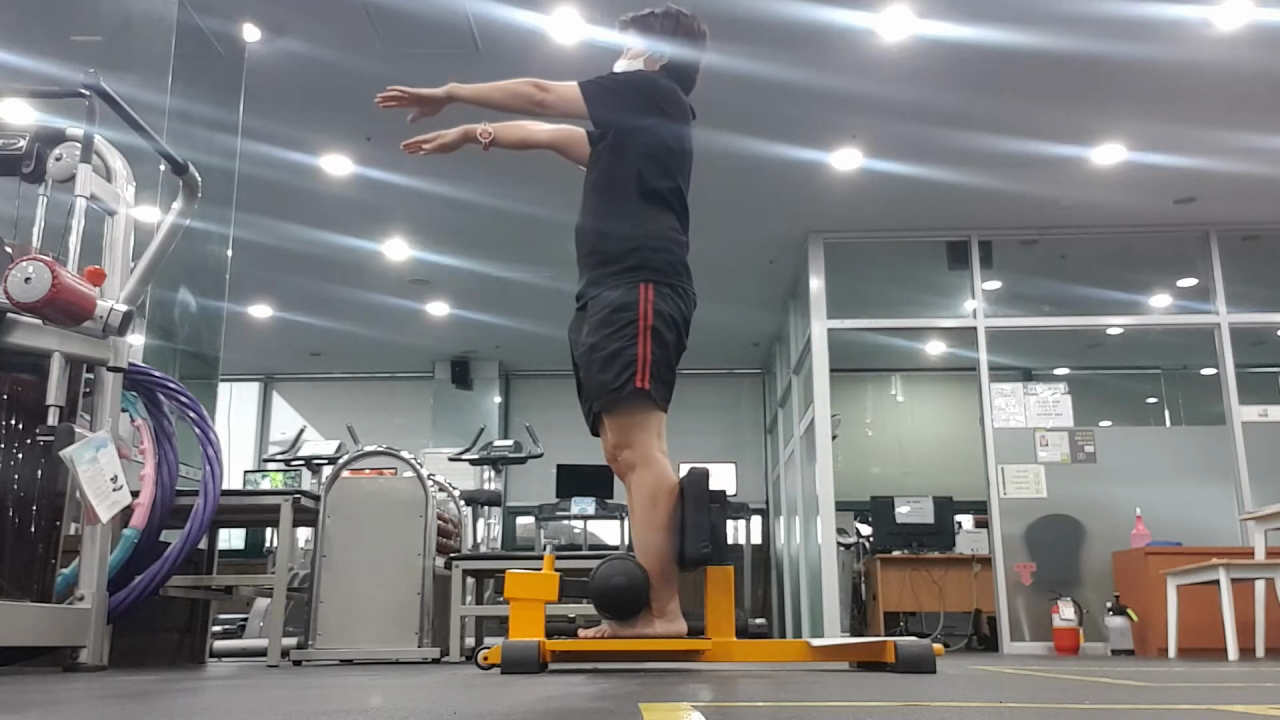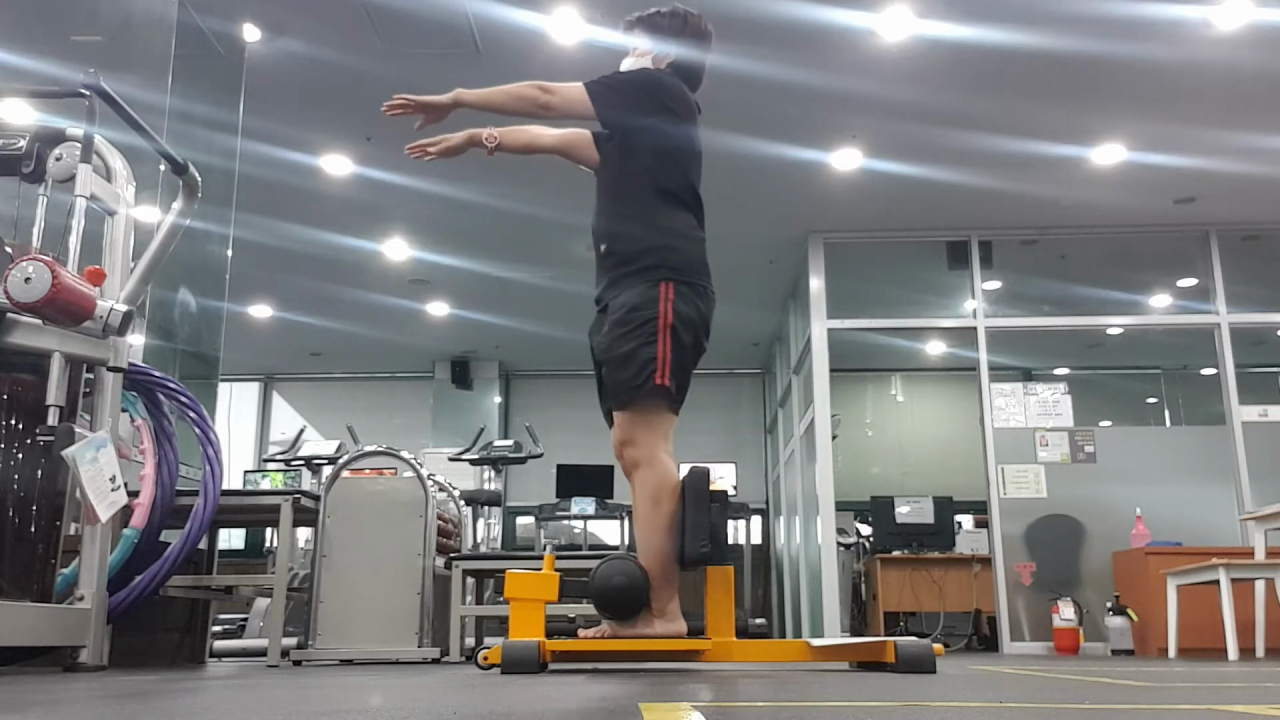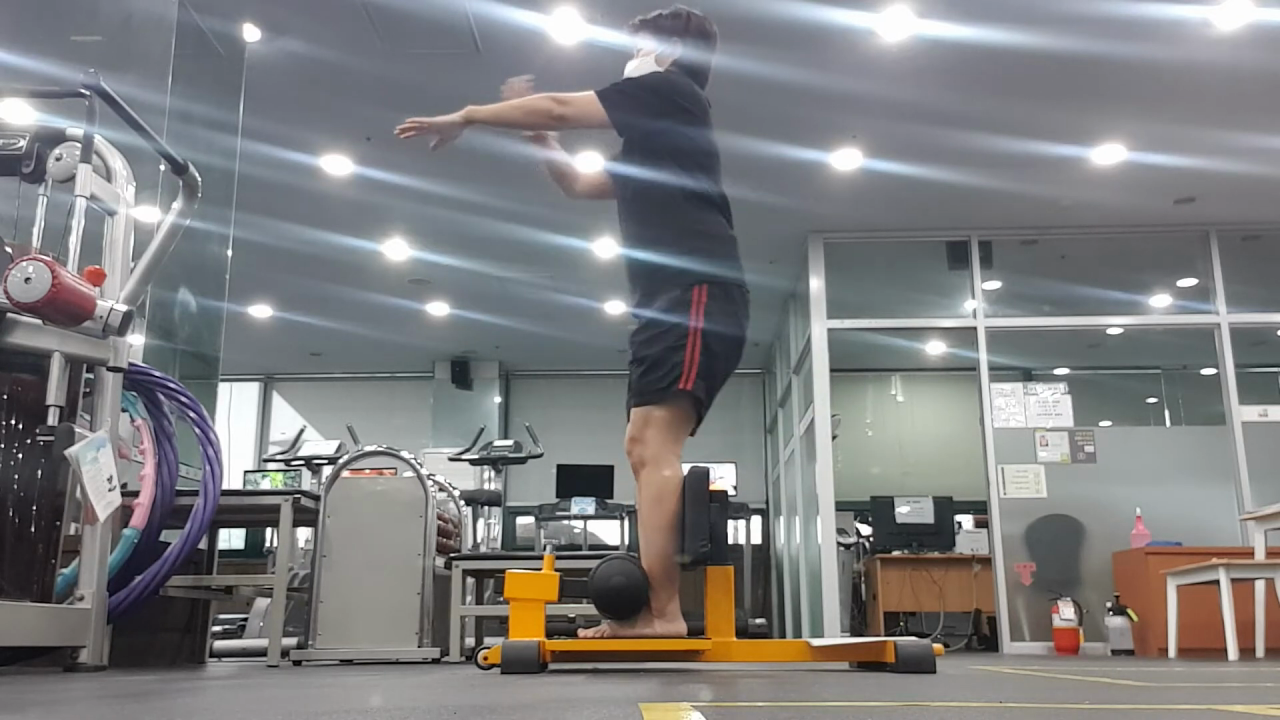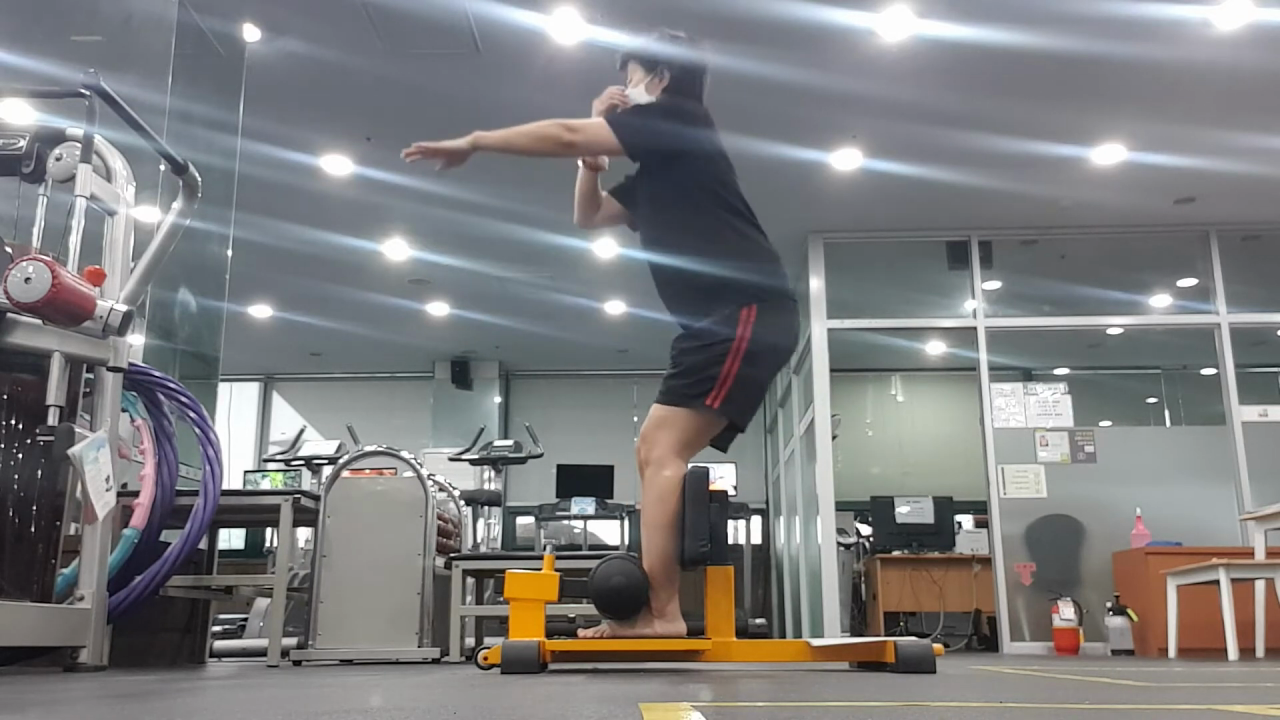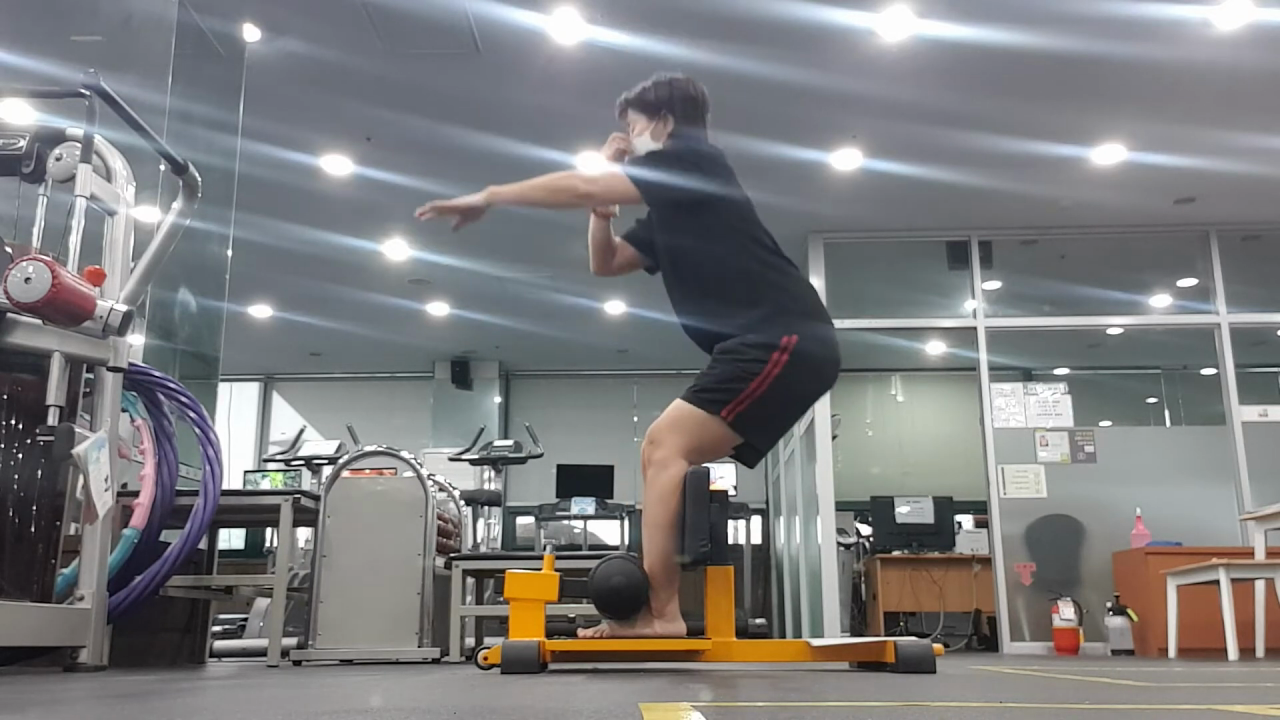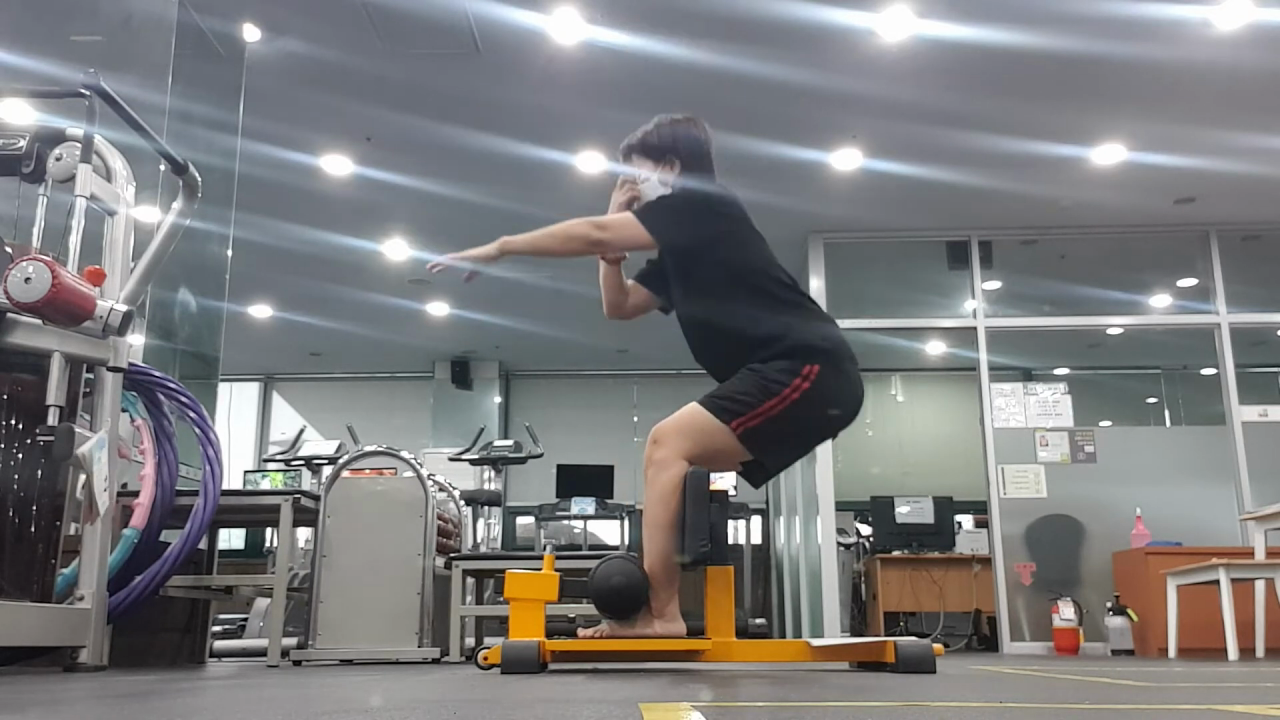
dt=0.3s
person 1, frame 1
left shoulder: (653, 96)
right shoulder: (629, 130)
left elbow: (539, 96)
right elbow: (547, 134)
left wrist: (447, 92)
right wrist: (470, 133)
left hip: (637, 289)
right hip: (610, 297)
left knee: (636, 446)
right knee: (625, 452)
left ankle: (661, 612)
right ankle: (653, 609)
person 1, frame 2
left shoulder: (659, 92)
right shoulder: (637, 132)
left elbow: (545, 98)
right elbow: (554, 140)
left wrist: (452, 99)
right wrist: (473, 138)
left hip: (658, 289)
right hip: (631, 296)
left knee: (642, 445)
right knee: (633, 448)
left ankle: (661, 612)
right ankle: (651, 609)
person 1, frame 3
left shoulder: (670, 93)
right shoulder: (650, 142)
left elbow: (563, 108)
right elbow: (580, 184)
left wrist: (467, 116)
right wrist: (535, 133)
left hip: (693, 295)
right hip: (672, 300)
left knee: (652, 443)
right knee: (646, 448)
left ankle: (662, 612)
right ankle: (655, 609)
person 1, frame 4
left shoulder: (678, 120)
right shoulder: (654, 172)
left elbow: (566, 135)
right elbow: (588, 215)
left wrist: (470, 142)
right wrist: (593, 156)
left hip: (744, 312)
right hip: (727, 320)
left knee: (661, 448)
right knee: (656, 452)
left ankle: (658, 612)
right ankle: (658, 610)
person 1, frame 5
left shoulder: (694, 162)
right shoulder: (671, 211)
left elbow: (581, 187)
right elbow: (605, 262)
left wrist: (487, 197)
right wrist: (605, 199)
left hip: (784, 339)
right hip: (777, 347)
left knee: (665, 444)
right knee: (664, 455)
left ankle: (659, 614)
right ankle: (660, 609)
person 1, frame 6
left shoulder: (705, 207)
right shoulder: (681, 249)
left elbow: (594, 235)
right elbow: (619, 305)
left wrist: (498, 247)
right wrist: (611, 243)
left hip: (811, 373)
right hip: (809, 381)
left knee: (668, 443)
right knee: (676, 459)
left ankle: (659, 615)
right ankle: (675, 608)
